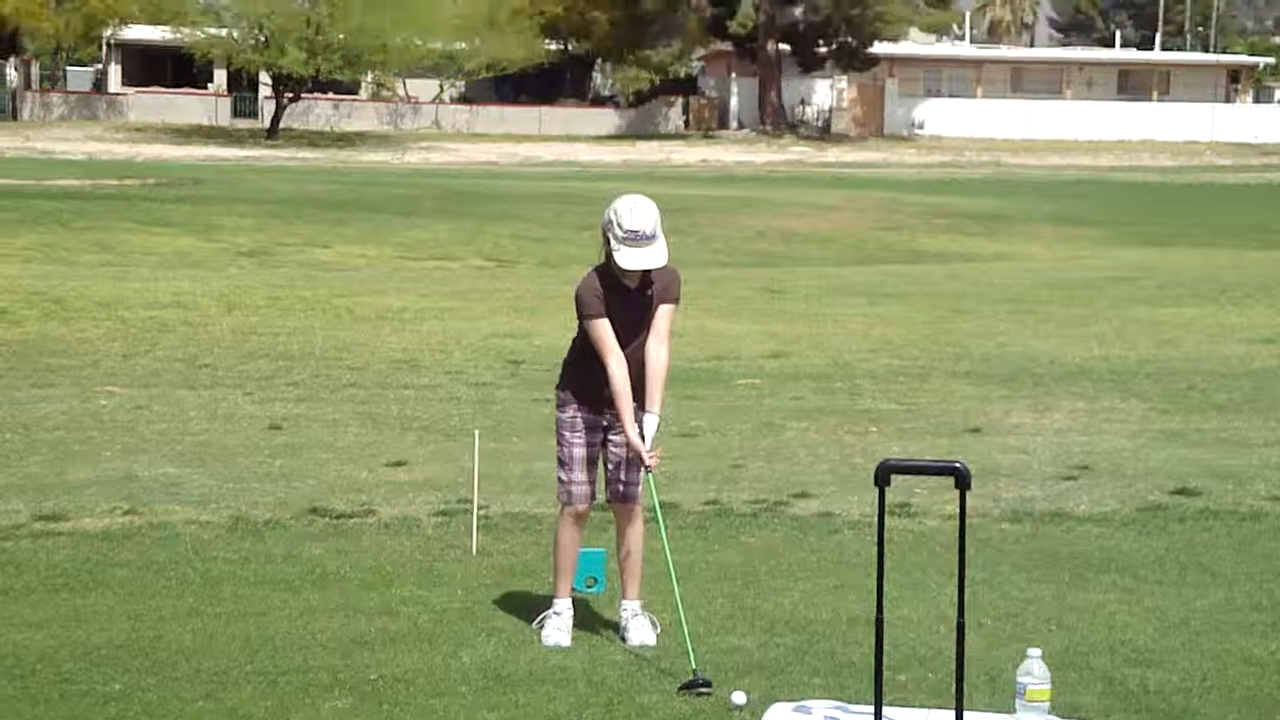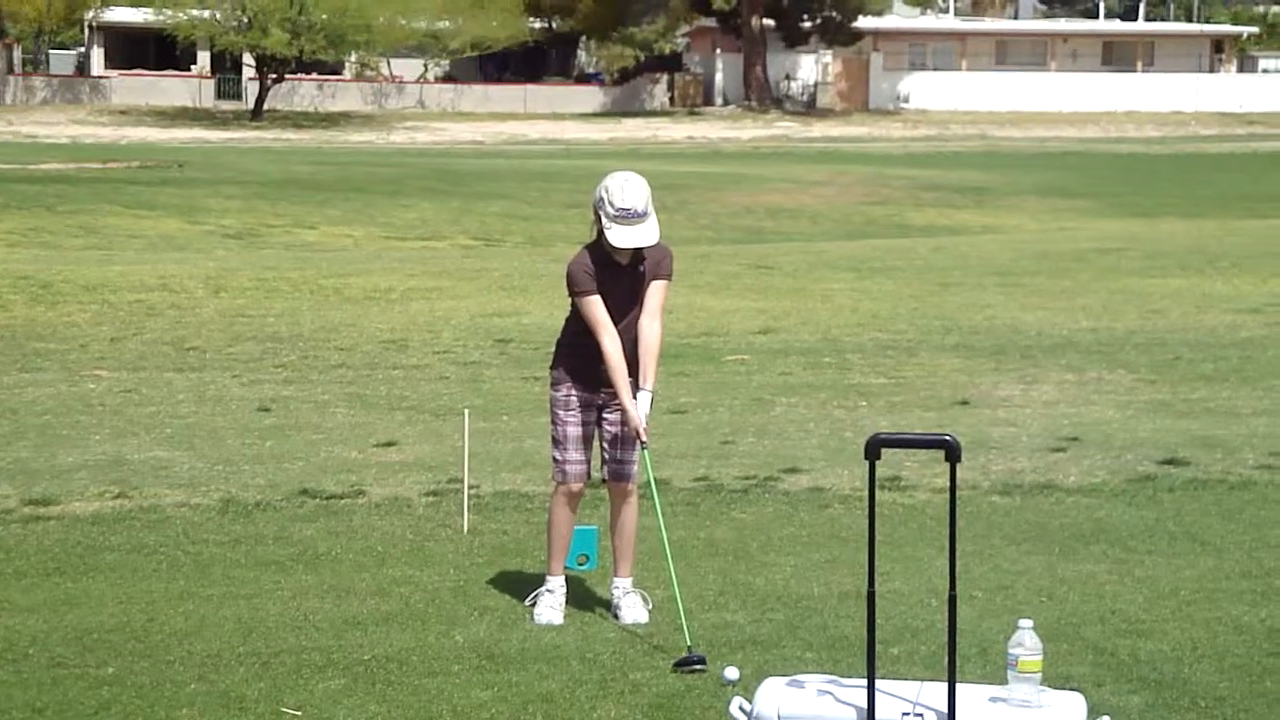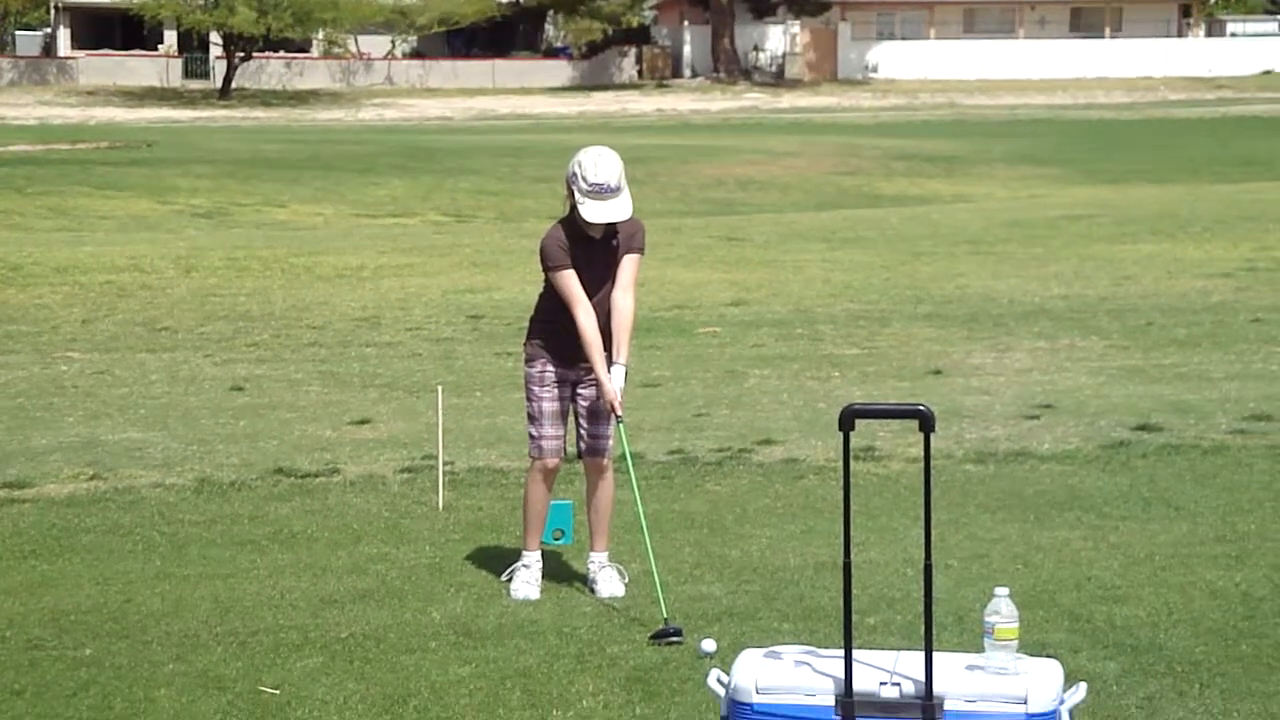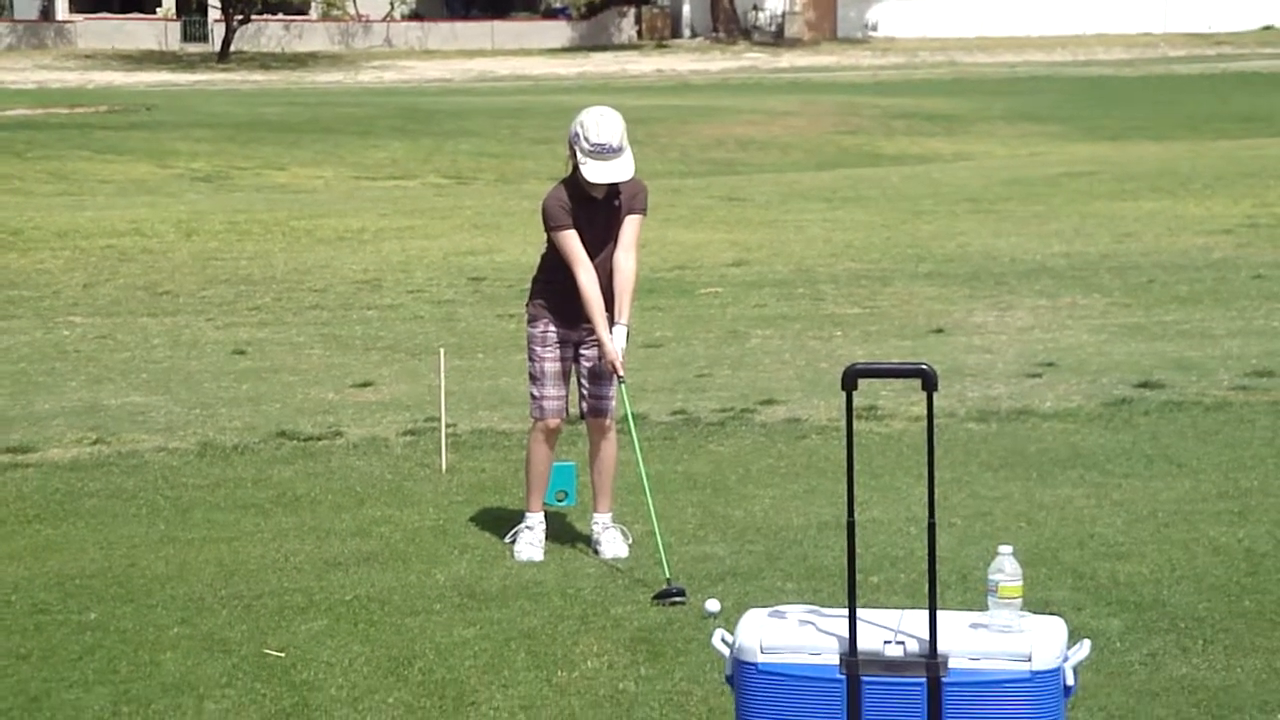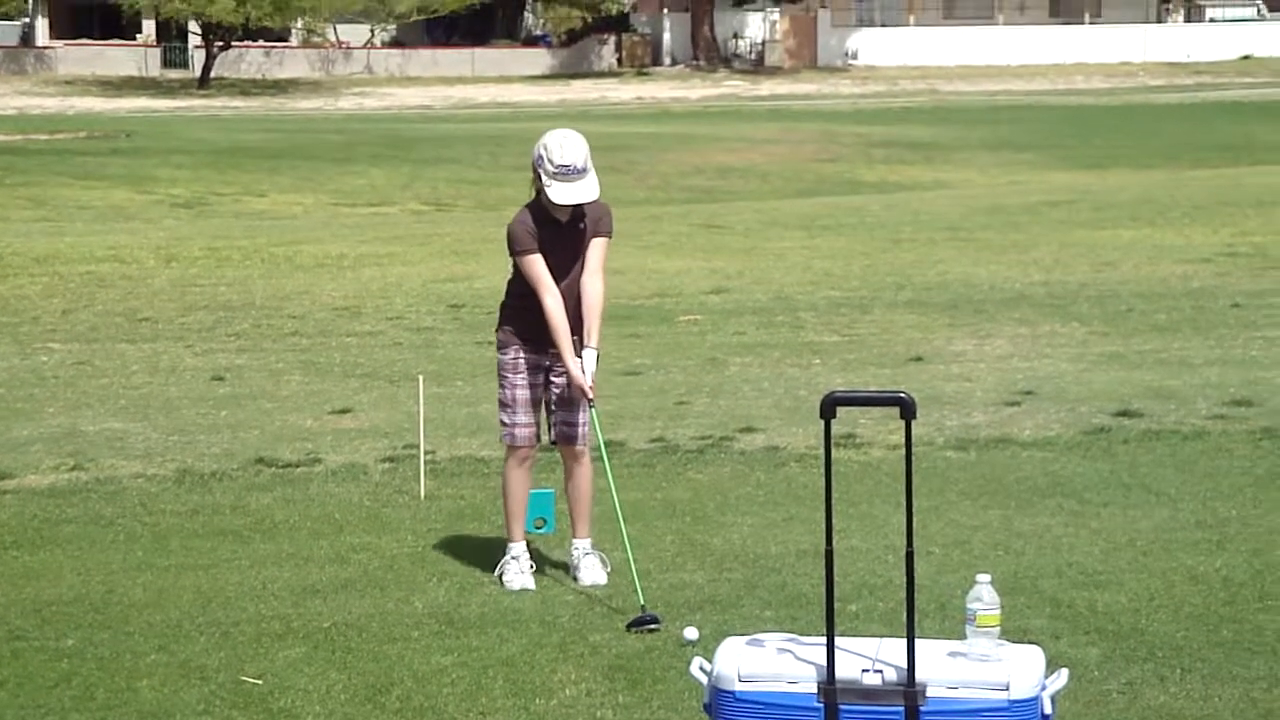
dt=0.5s
person 1, frame 1
left shoulder: (667, 281)
right shoulder: (591, 289)
left elbow: (657, 348)
right elbow: (613, 361)
left wrist: (651, 418)
right wrist: (629, 432)
left hip: (632, 403)
right hip: (581, 402)
left knee: (628, 506)
right knee: (575, 505)
left ankle: (631, 609)
right ankle: (560, 607)
person 1, frame 2
left shoulder: (659, 257)
right shoulder: (582, 267)
left elbow: (650, 324)
right elbow: (607, 338)
left wrist: (645, 394)
right wrist: (628, 406)
left hip: (627, 382)
right hip: (576, 381)
left knee: (623, 484)
right knee: (570, 484)
left ankle: (623, 587)
right ankle: (553, 585)
person 1, frame 3
left shoulder: (631, 231)
right shoulder: (555, 242)
left elbow: (622, 298)
right elbow: (582, 311)
left wrist: (619, 367)
right wrist: (603, 380)
left hip: (600, 357)
right hip: (550, 356)
left knee: (599, 459)
right knee: (546, 460)
left ankle: (599, 561)
right ankle: (530, 560)
person 1, frame 4
left shoulder: (633, 192)
right shoulder: (557, 202)
left elbow: (624, 259)
right elbow: (583, 271)
left wrist: (620, 328)
right wrist: (604, 338)
left hip: (602, 317)
right hip: (552, 317)
left knee: (602, 420)
right knee: (548, 421)
left ankle: (603, 522)
right ankle: (532, 521)
person 1, frame 5
left shoulder: (598, 215)
right shoulder: (523, 227)
left elbow: (591, 282)
right elbow: (549, 297)
left wrist: (590, 352)
right wrist: (570, 366)
left hip: (572, 342)
right hip: (522, 342)
left knee: (575, 447)
right knee: (521, 447)
left ankle: (582, 547)
right ankle: (516, 552)
